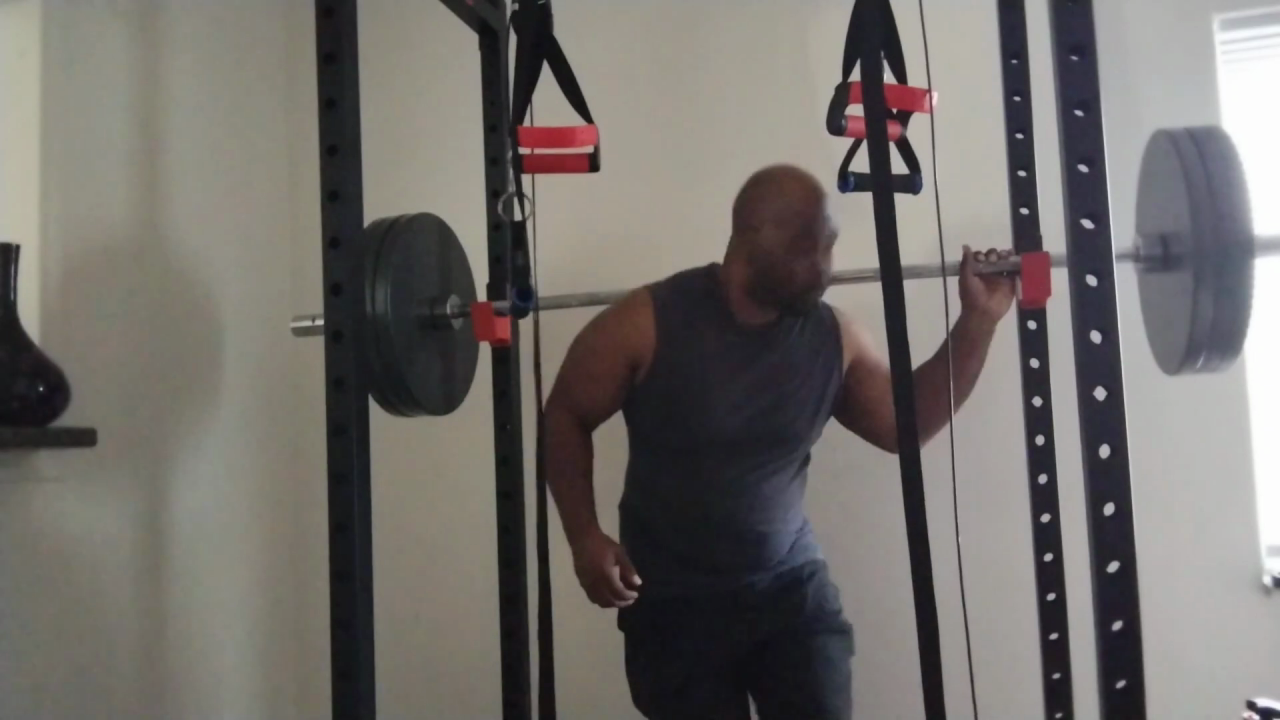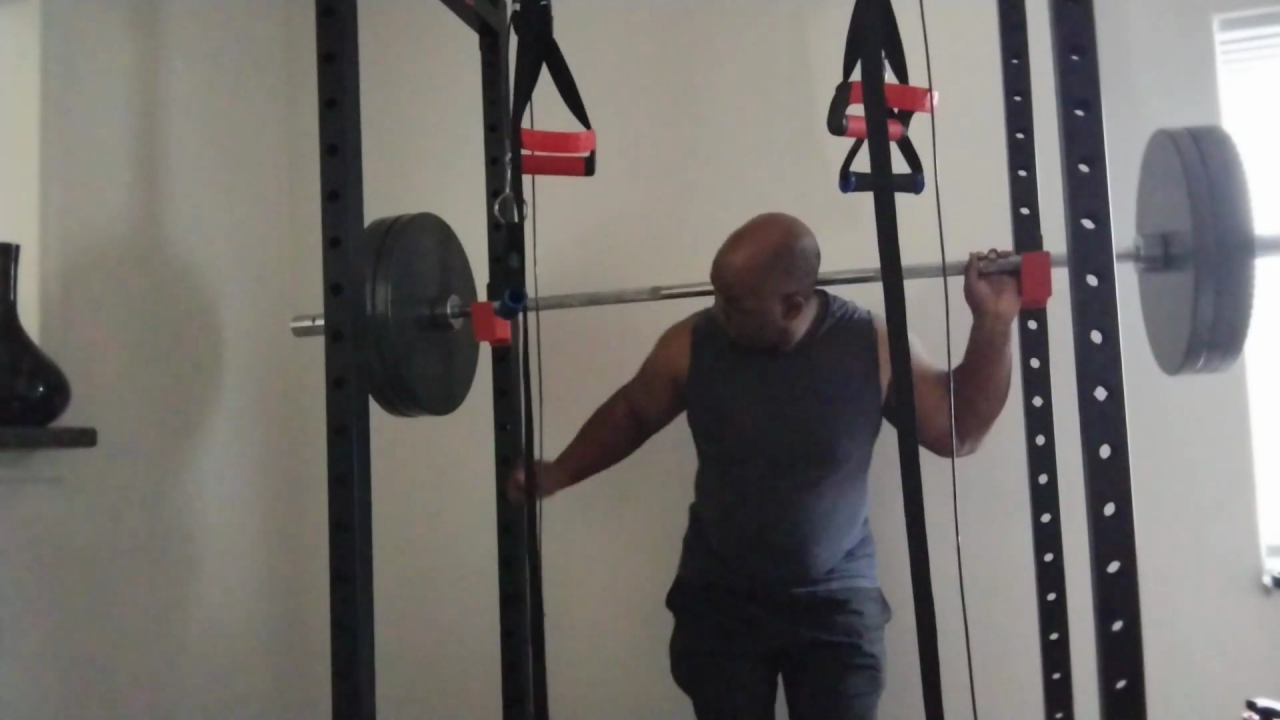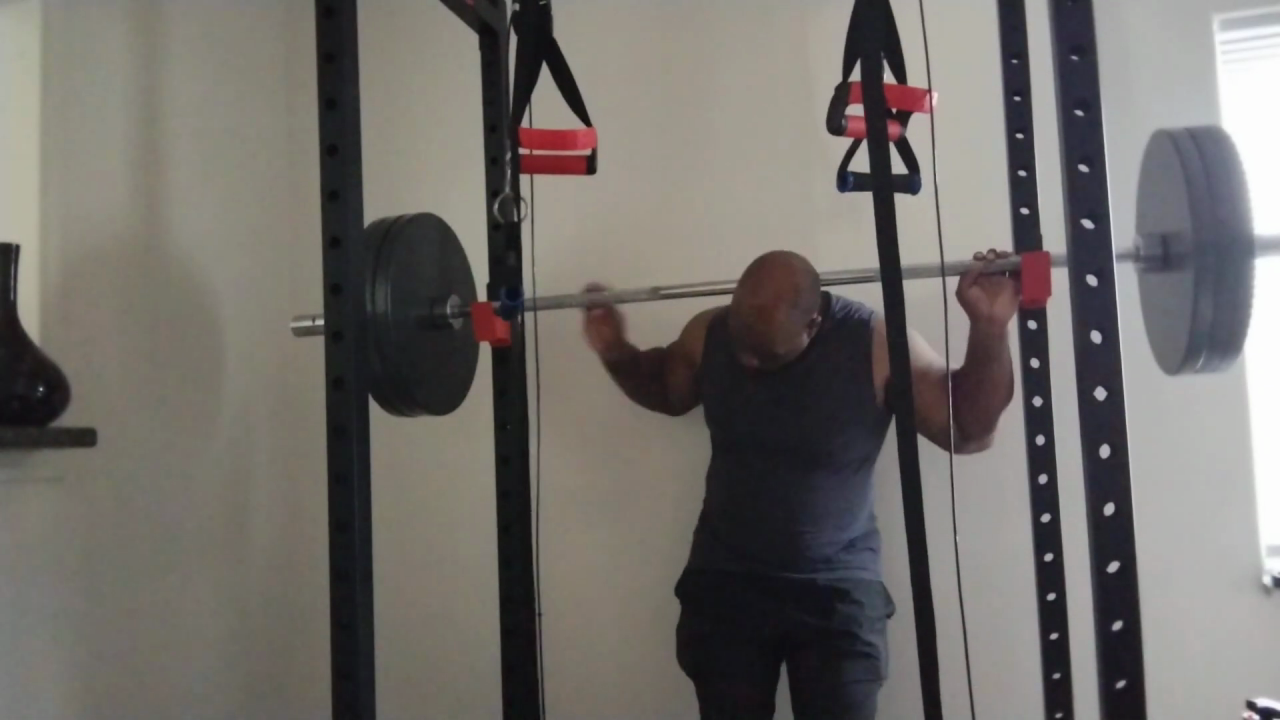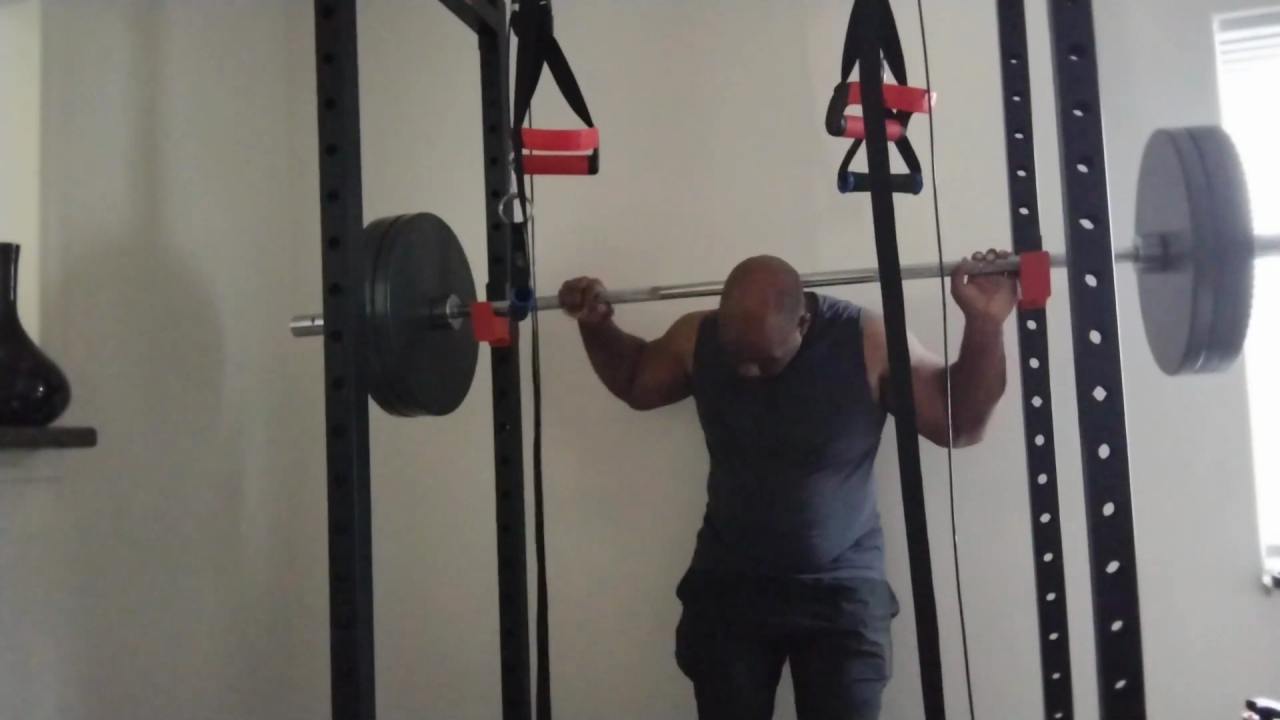
dt=0.7s
person 1, frame 1
left shoulder: (832, 336)
right shoulder: (646, 323)
left elbow: (903, 423)
right elbow: (566, 418)
left wrist: (977, 320)
right wrist: (586, 536)
left hip: (787, 586)
right hip: (672, 599)
person 1, frame 2
left shoulder: (873, 346)
right shoulder: (691, 345)
left elbow: (960, 431)
right elbow: (632, 413)
left wrist: (993, 323)
right wrist: (557, 472)
left hip: (834, 600)
right hip: (718, 598)
person 1, frame 3
left shoulder: (879, 347)
right shoulder: (709, 335)
left elbow: (969, 428)
right elbow: (667, 389)
left wrist: (989, 326)
right wrist: (616, 354)
left hip: (837, 590)
right hip: (725, 583)
person 1, frame 4
left shoulder: (868, 343)
right shoulder: (698, 339)
left elbow: (960, 423)
right elbow: (635, 382)
left wrist: (985, 324)
right wrist: (596, 326)
left hip: (840, 588)
right hip: (728, 584)
